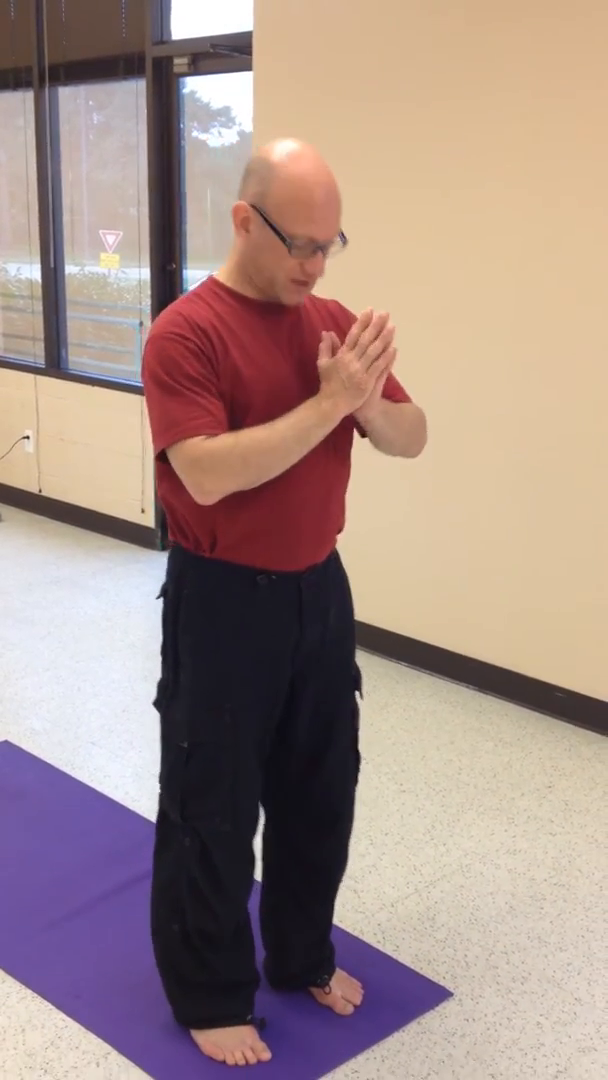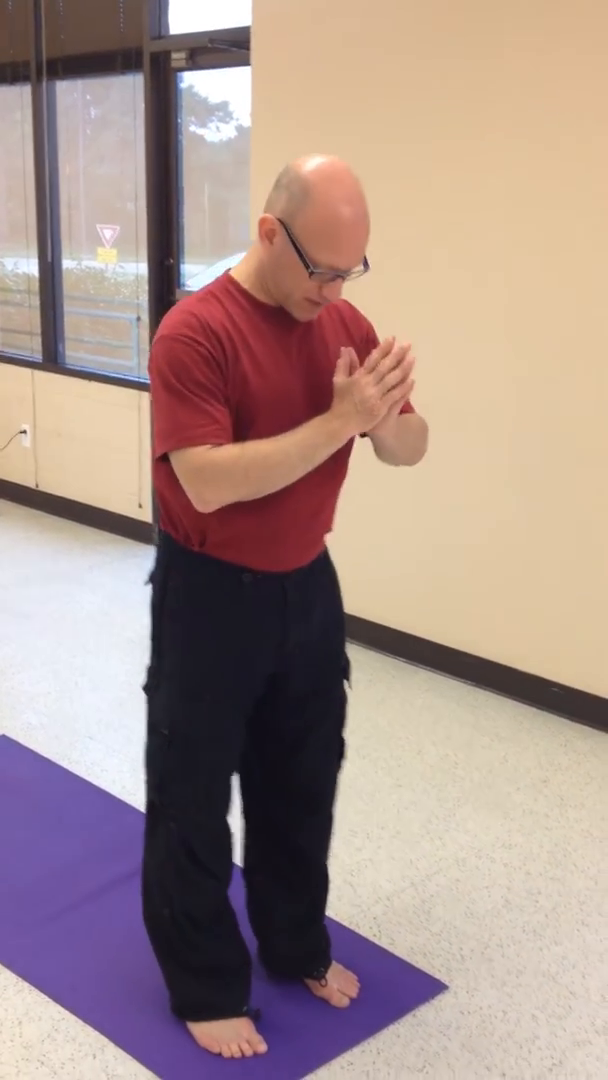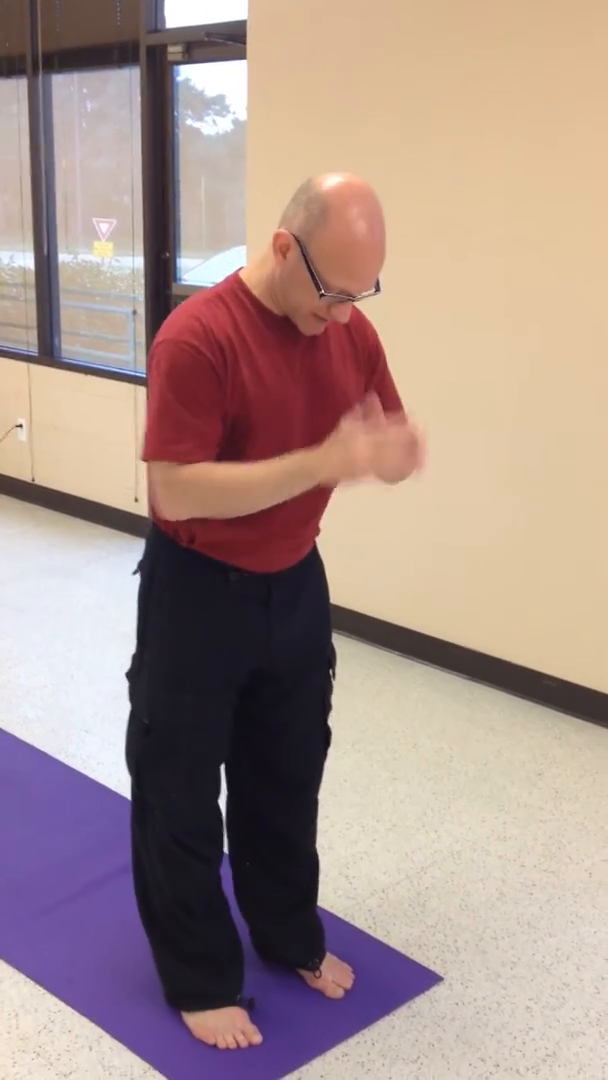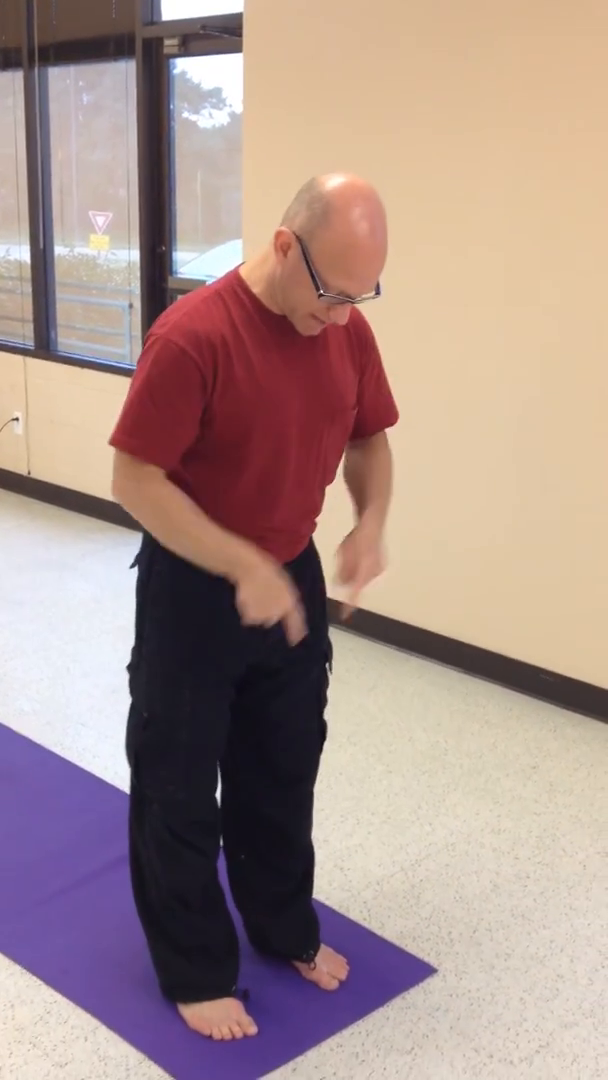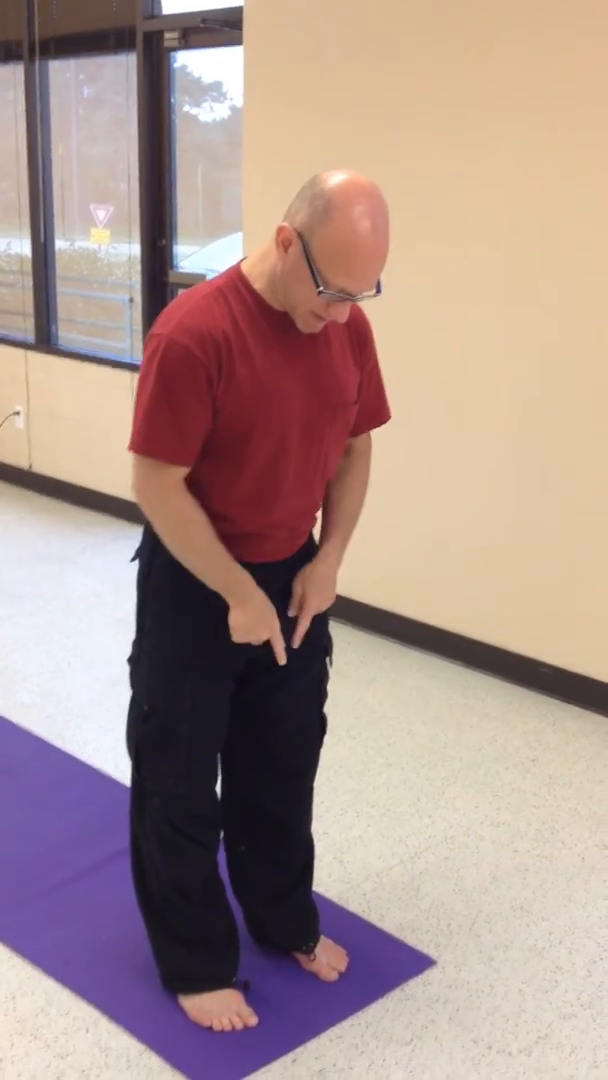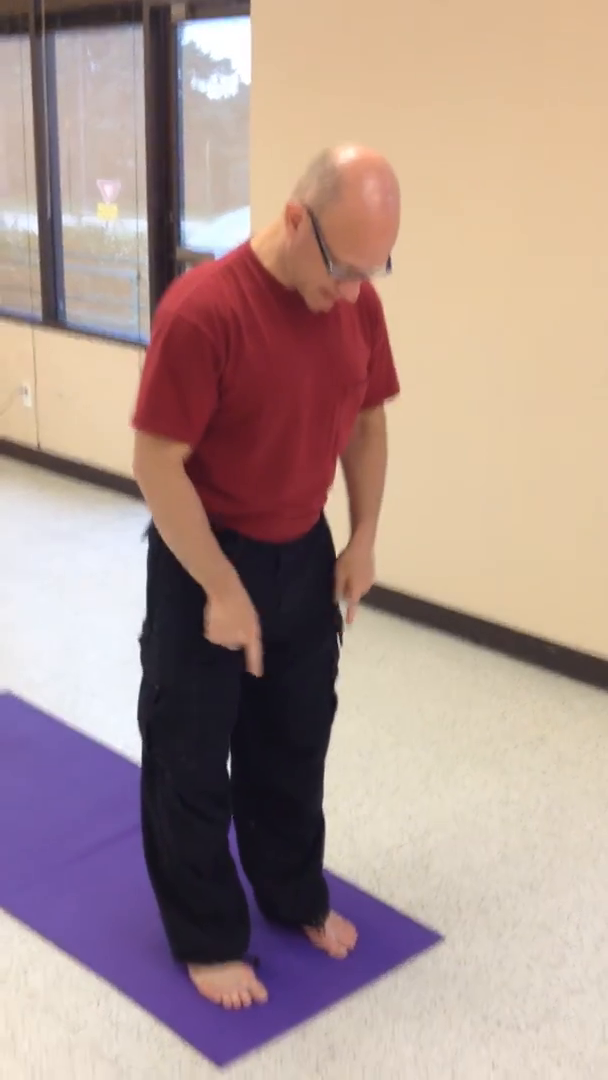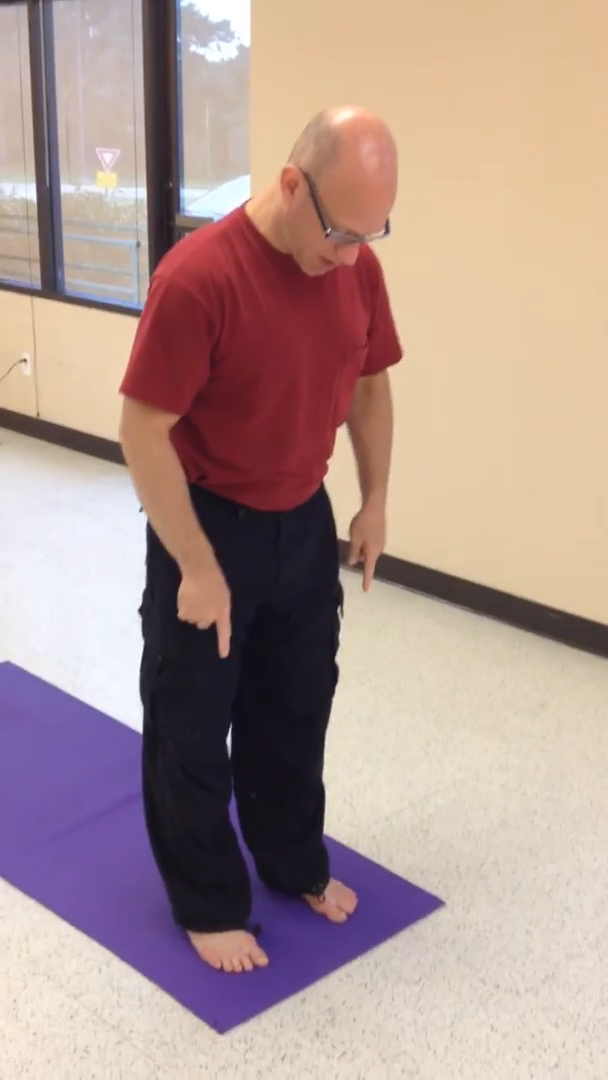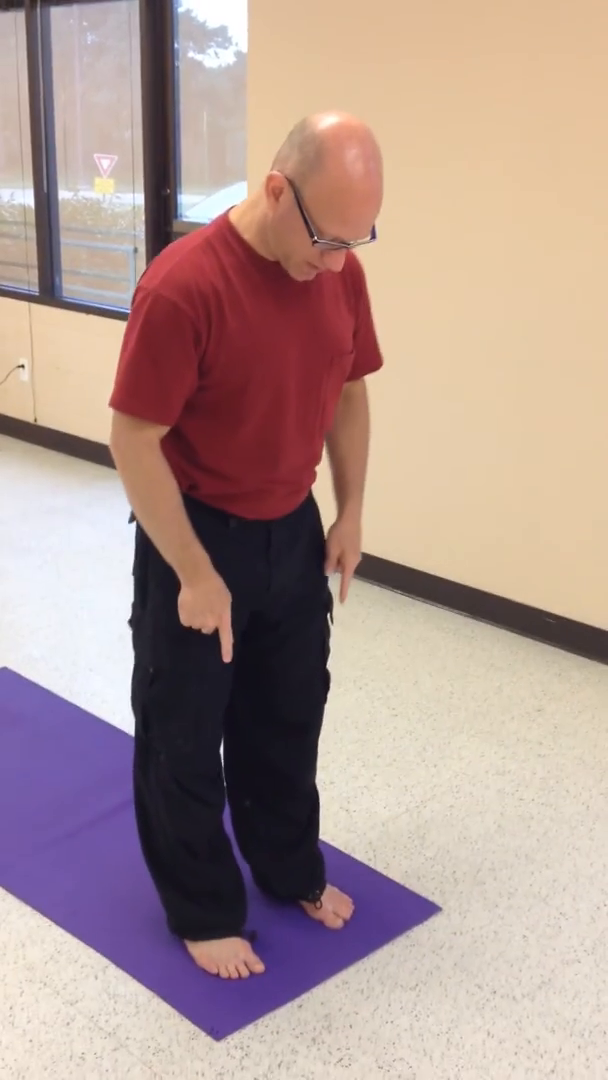
dt=0.2s
person 1, frame 1
left shoulder: (333, 322)
right shoulder: (186, 332)
left elbow: (411, 437)
right elbow: (208, 473)
left wrist: (368, 400)
right wrist: (328, 402)
left hip: (319, 590)
right hip: (222, 603)
left knee: (322, 793)
right knee: (213, 809)
left ankle: (303, 955)
right ankle: (210, 998)
person 1, frame 2
left shoulder: (344, 325)
right shoulder: (195, 331)
left elbow: (411, 445)
right elbow: (208, 482)
left wrist: (383, 415)
right wrist: (339, 421)
left hip: (307, 586)
right hip: (209, 597)
left knee: (303, 784)
right knee: (194, 797)
left ankle: (296, 946)
right ankle: (205, 989)
person 1, frame 3
left shoulder: (350, 332)
right shoulder: (197, 335)
left elbow: (391, 444)
right elbow: (178, 490)
left wrist: (396, 450)
right wrist: (326, 460)
left hip: (296, 585)
right hip: (197, 593)
left knee: (287, 776)
right knee: (181, 790)
left ankle: (290, 936)
right ankle: (199, 978)
person 1, frame 4
left shoulder: (348, 331)
right shoulder: (192, 335)
left elbow: (370, 438)
right elbow: (134, 481)
left wrist: (368, 523)
right wrist: (244, 568)
left hip: (290, 585)
right hip: (195, 592)
left knee: (283, 771)
right knee: (179, 785)
left ankle: (286, 928)
right ankle: (194, 970)
person 1, frame 5
left shoulder: (348, 326)
right shoulder: (193, 332)
left elbow: (354, 445)
right elbow: (158, 488)
left wrist: (327, 559)
right wrist: (239, 595)
left hip: (292, 580)
right hip: (195, 587)
left knee: (283, 764)
right knee: (179, 780)
left ankle: (285, 920)
right ankle: (195, 962)
person 1, frame 6
left shoulder: (358, 302)
right shoulder: (201, 309)
left elbow: (368, 422)
right elbow: (157, 465)
left wrist: (362, 539)
right wrist: (221, 592)
left hip: (303, 555)
right hip: (204, 564)
left knee: (294, 743)
right knee: (191, 759)
left ankle: (295, 895)
right ankle: (205, 937)
person 1, frame 7
left shoulder: (358, 268)
right shoulder: (197, 277)
left elbow: (370, 386)
right elbow: (144, 431)
left wrist: (374, 503)
right wrist: (197, 568)
left hip: (305, 524)
right hip: (207, 529)
left knee: (296, 712)
right knee: (193, 729)
left ankle: (295, 862)
right ankle: (208, 904)
person 1, frame 8
left shoulder: (342, 272)
right shoulder: (181, 286)
right elbow: (134, 442)
left wrist: (350, 511)
right wrist: (195, 575)
left hip: (294, 532)
right hip: (197, 540)
left knee: (289, 718)
right knee: (185, 738)
left ankle: (290, 869)
right ankle: (202, 910)
